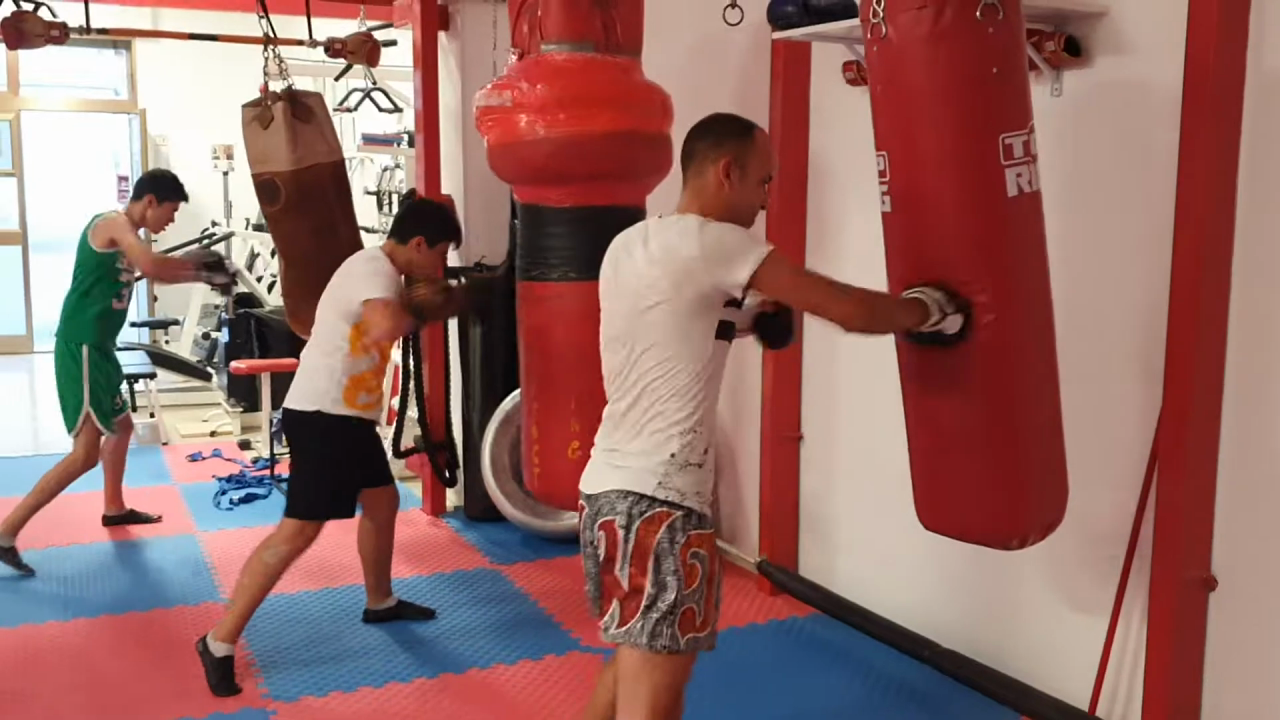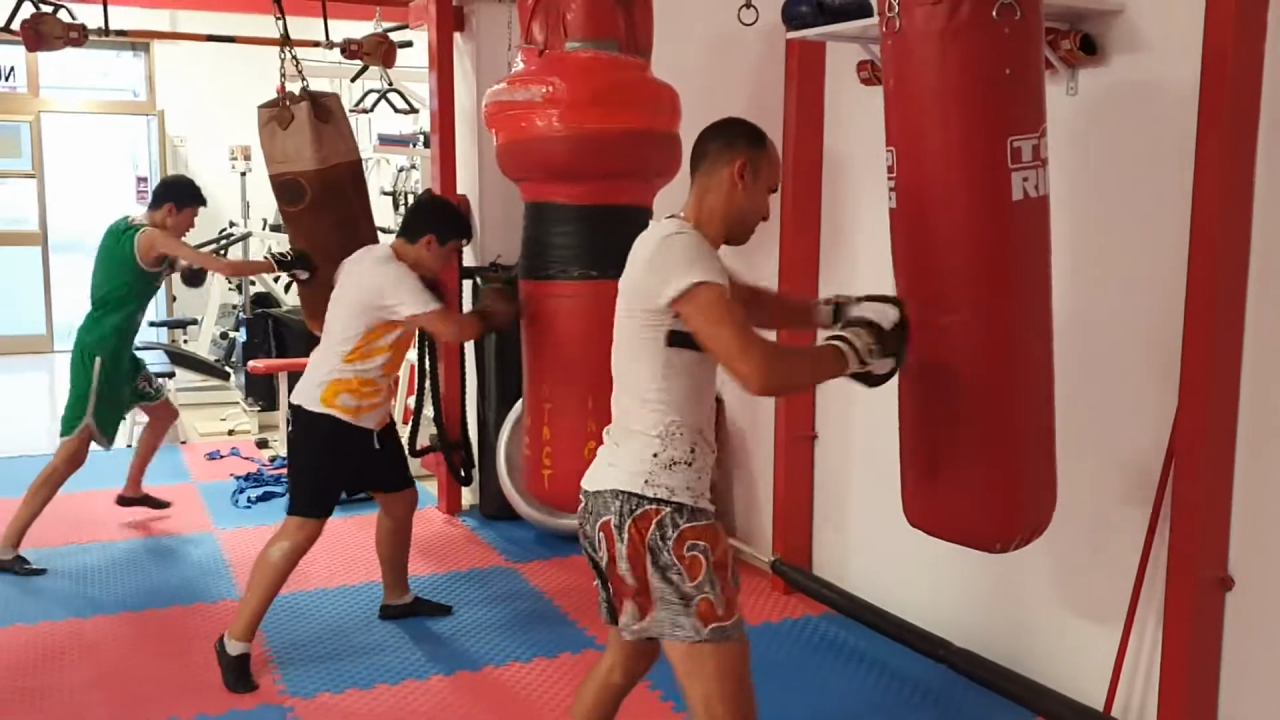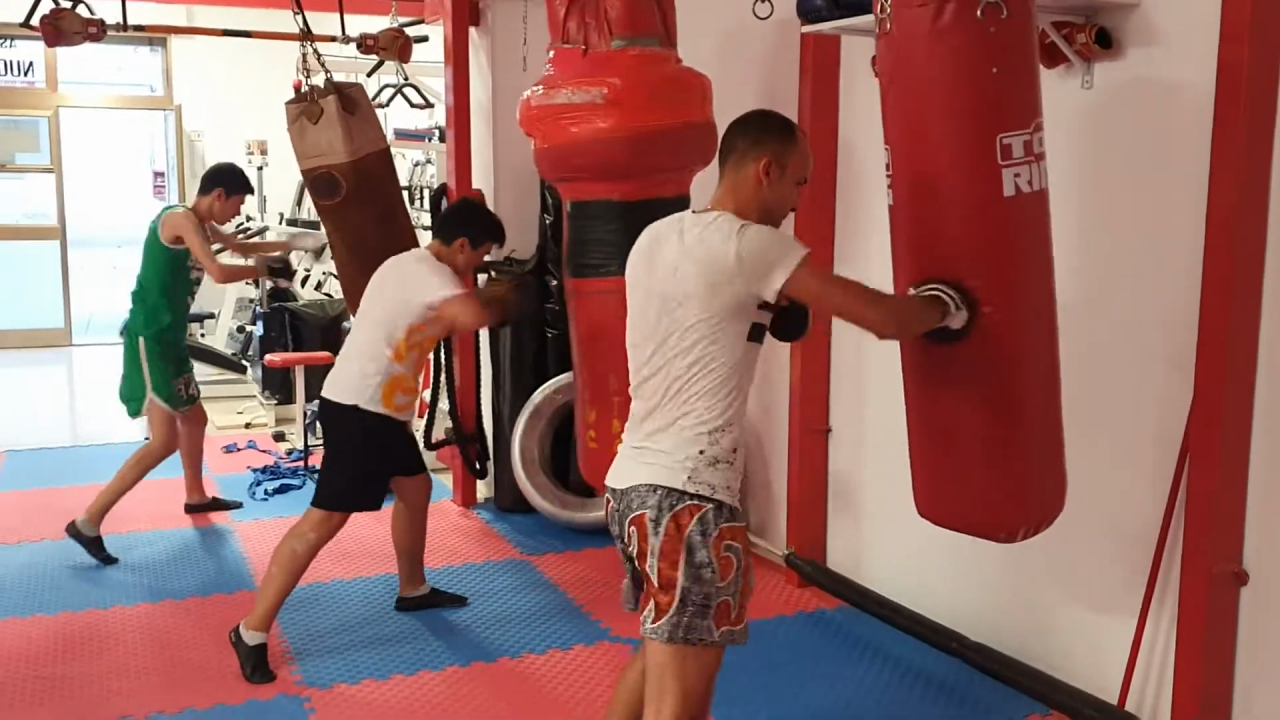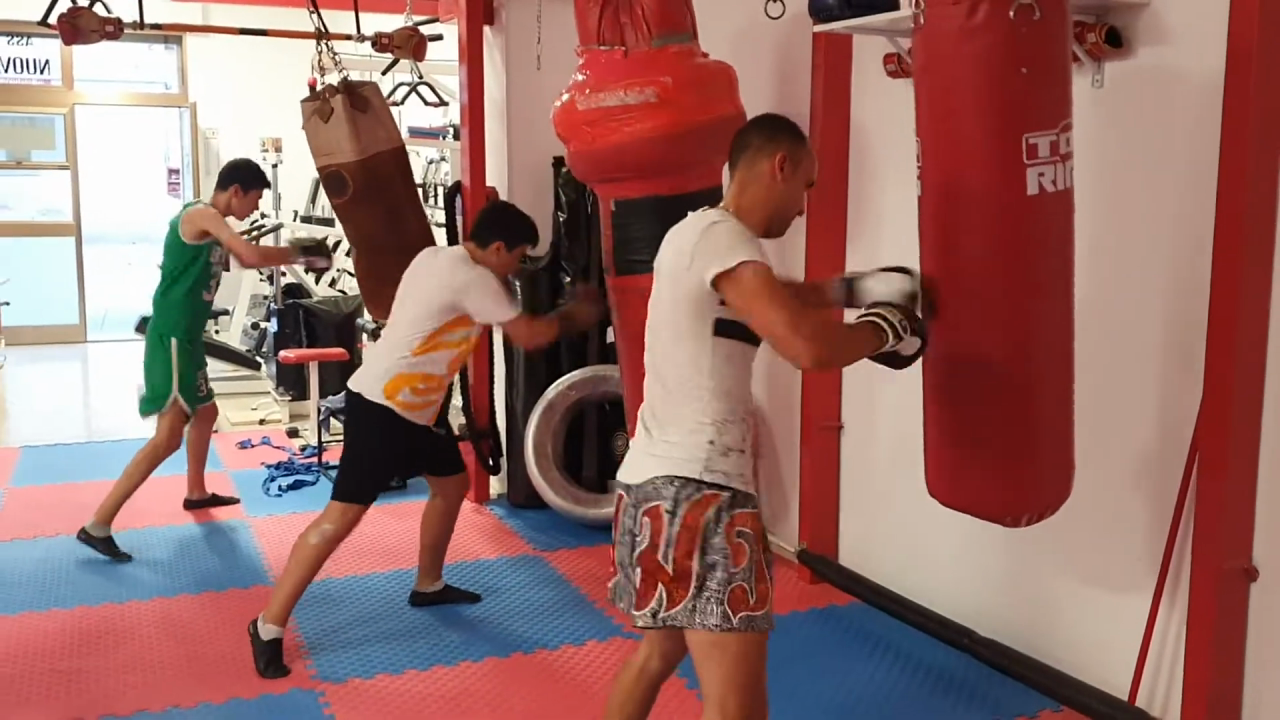
dt=0.5s
person 1, frame 1
left shoulder: (630, 243)
right shoulder: (711, 242)
right elbow: (846, 308)
left wrist: (752, 306)
right wrist: (933, 306)
left hip: (613, 485)
right hip: (657, 498)
left knee: (635, 663)
person 1, frame 2
left shoulder: (663, 242)
right shoulder: (680, 251)
left elbow: (754, 306)
right elbow: (762, 374)
left wrist: (845, 310)
right wrist: (853, 346)
left hip: (616, 488)
right hip: (655, 498)
left knee: (629, 653)
person 1, frame 3
left shoulder: (653, 238)
right shoulder: (747, 242)
right elbow: (882, 317)
left wrist: (782, 304)
right wrist: (943, 304)
left hip: (638, 479)
right hip: (687, 492)
left knee: (661, 656)
person 1, frame 4
left shoulder: (690, 232)
right shoulder: (724, 238)
left elbow: (779, 300)
right elbow: (810, 348)
left wrist: (860, 286)
right wrist: (889, 325)
left hip: (646, 477)
right hip: (697, 487)
left knee: (661, 648)
person 2, frame 1
left shoulder: (370, 265)
right shoulder: (383, 270)
right elbow: (384, 329)
left wrist: (434, 297)
right wrist: (429, 303)
left hip: (348, 416)
right hip: (317, 416)
left knee: (382, 502)
right knee: (298, 532)
left ankle: (380, 601)
right ankle: (219, 643)
person 2, frame 2
left shoulder: (374, 259)
right shoulder: (392, 276)
right elbow: (452, 330)
right wrist: (493, 315)
left hip: (367, 417)
right hip: (327, 416)
left knee: (401, 502)
right knee: (302, 528)
left ankle: (397, 598)
right ankle: (235, 643)
person 2, frame 3
left shoulder: (406, 265)
right shoulder: (429, 271)
right elbow: (477, 316)
right wrist: (501, 306)
left hip: (382, 409)
right hip: (360, 409)
left knee: (415, 488)
right knee: (326, 520)
left ankle: (413, 588)
right ankle: (251, 632)
person 2, frame 4
left shoulder: (437, 259)
right shoulder: (474, 279)
right elbow: (528, 336)
right wrist: (574, 316)
left hip: (419, 407)
right hip: (383, 406)
left knee: (454, 484)
right knee: (343, 516)
left ankle: (428, 585)
right ankle: (269, 627)
person 3, frame 1
left shoulder: (125, 230)
right shoulder: (119, 222)
left elbow: (153, 270)
right elbow: (158, 267)
left wrist: (206, 267)
right wrist: (202, 263)
left hip: (96, 344)
right hip: (82, 347)
left knee: (120, 428)
right knee: (85, 453)
left ankle: (115, 507)
person 3, frame 2
left shoulder: (126, 228)
right shoulder: (154, 239)
right elbow: (224, 268)
left wrist: (173, 267)
right wrist: (279, 264)
left hip: (115, 348)
right hip: (101, 353)
left knee: (164, 413)
right knee: (72, 455)
left ankle: (132, 490)
person 3, frame 3
left shoulder: (193, 222)
right shoulder: (182, 219)
left elbow: (240, 246)
right elbow: (220, 273)
left wrist: (284, 244)
right wrist: (267, 268)
left hip: (169, 337)
right hip: (149, 338)
left knee: (193, 418)
right knee: (163, 439)
left ankle: (196, 496)
right ankle: (87, 523)
person 3, frame 4
left shoulder: (216, 223)
right shoulder: (202, 214)
left elbow: (243, 253)
right elbow: (251, 255)
left wrist: (303, 248)
right wrist: (304, 255)
left hip: (187, 334)
right hip: (171, 336)
left knee: (206, 412)
right knee: (168, 436)
left ankle: (196, 491)
right ankle: (97, 525)
